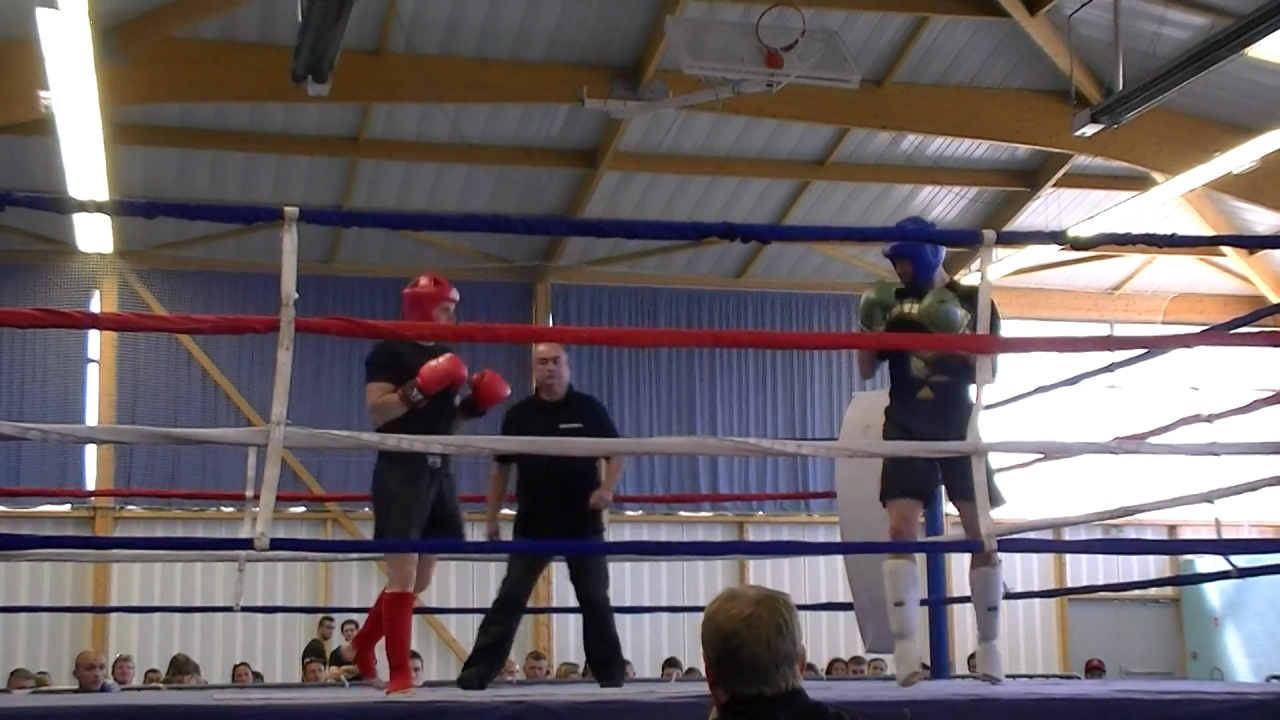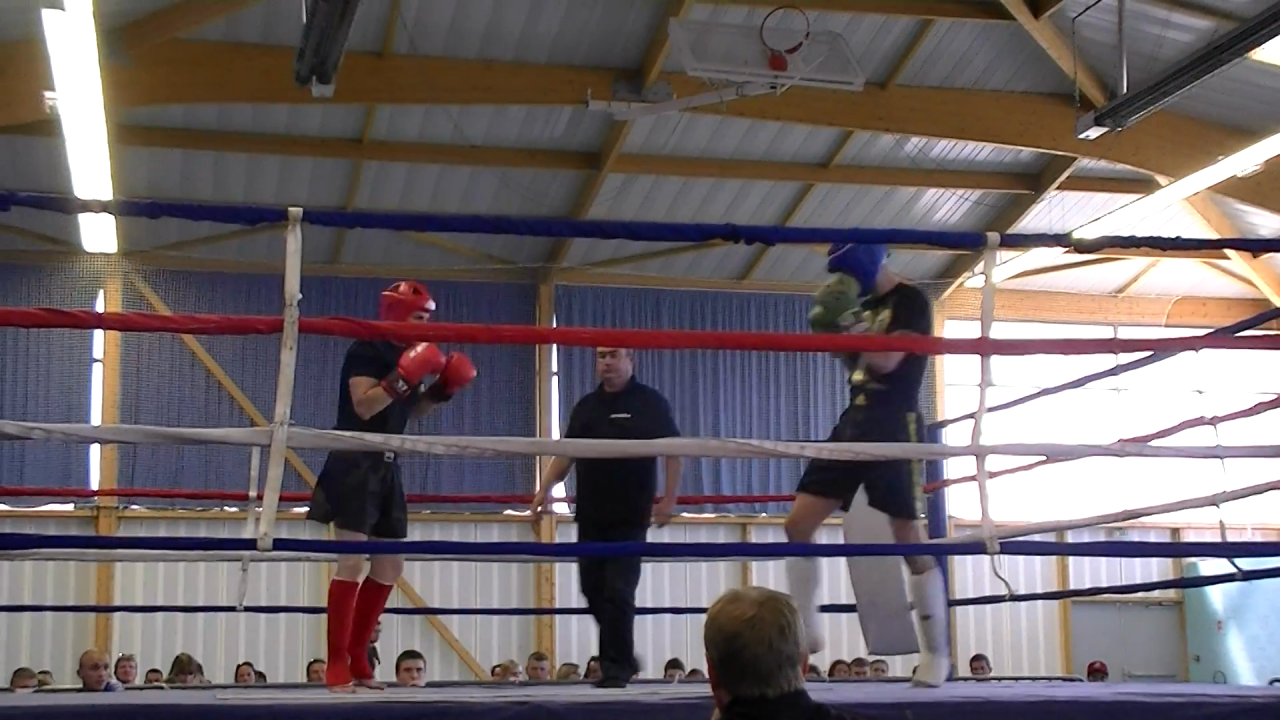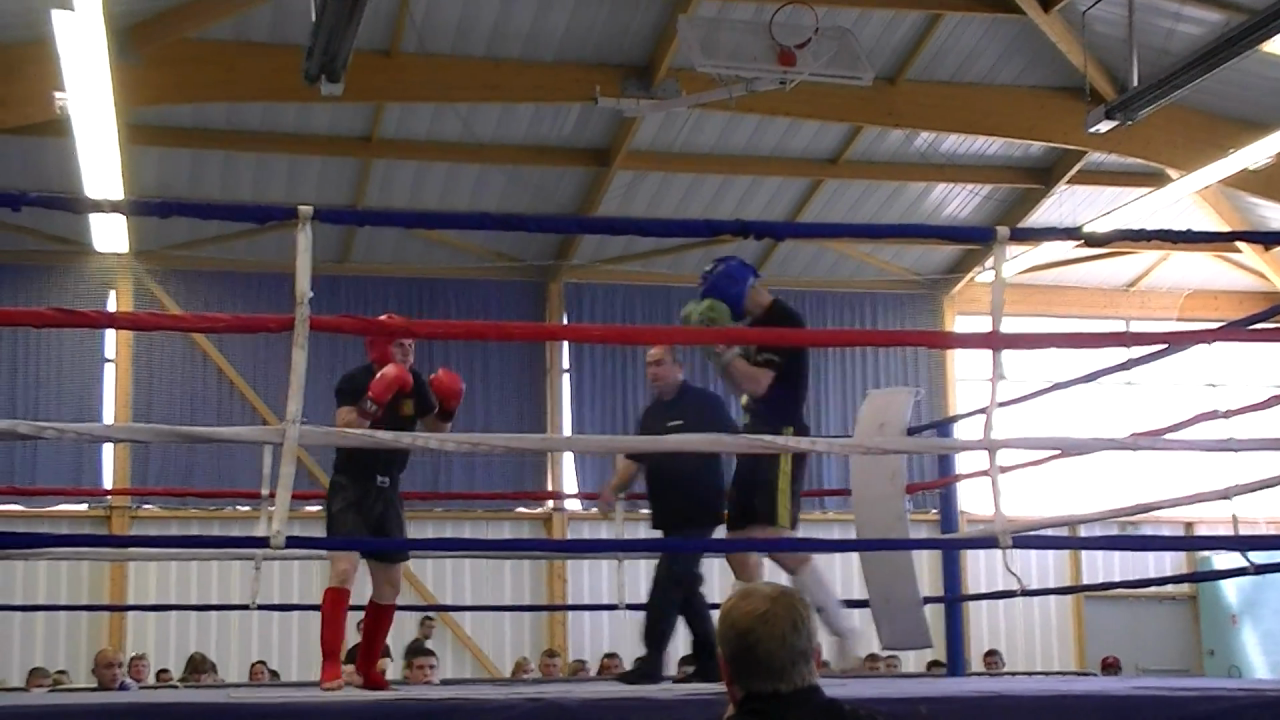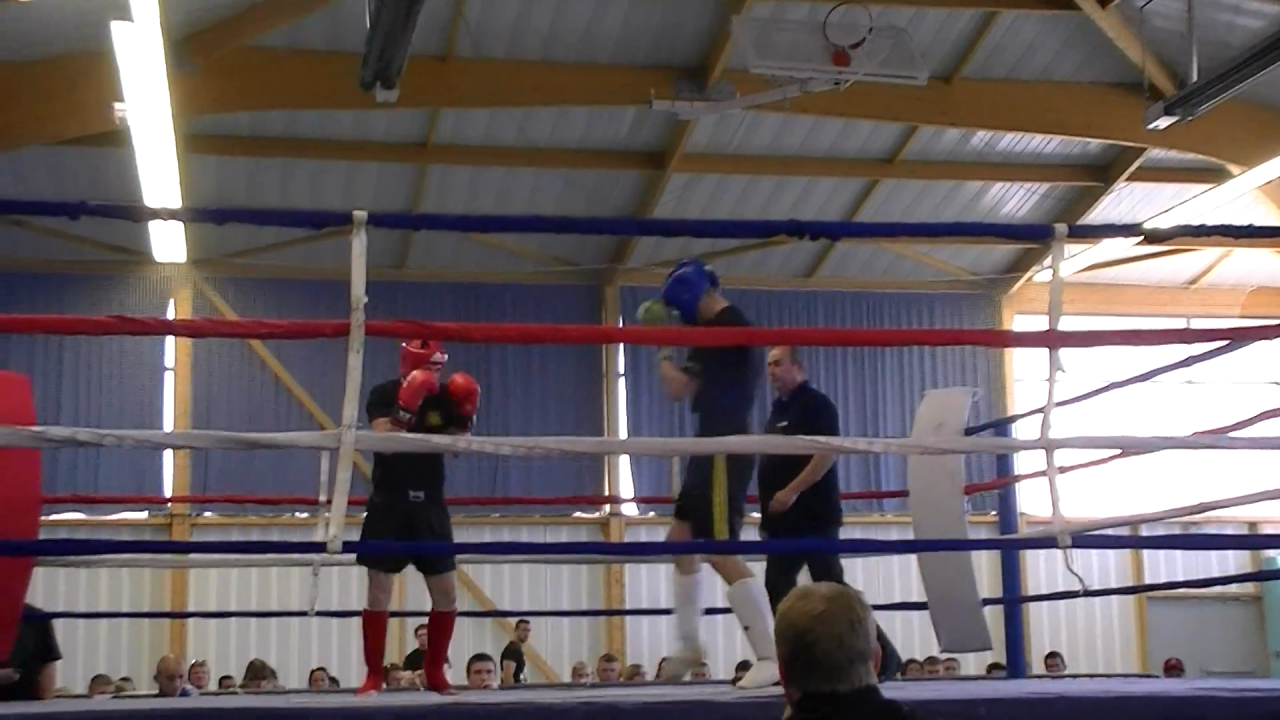
dt=0.4s
person 1, frame 1
left shoulder: (974, 300)
right shoulder: (895, 304)
right elbow: (866, 371)
left wrist: (955, 332)
right wrist: (867, 327)
left hip: (955, 425)
right hip: (906, 427)
left knee: (982, 532)
right knee: (902, 528)
left ankle: (988, 645)
right ankle: (906, 648)
person 1, frame 2
left shoulder: (911, 301)
right shoulder: (864, 305)
left elbow: (886, 361)
left wrist: (847, 321)
right wrist: (829, 334)
left hip: (895, 429)
right hip: (853, 424)
left knee: (910, 541)
right knee: (798, 522)
left ankle: (935, 652)
right ankle: (803, 629)
person 1, frame 3
left shoulder: (782, 320)
right shoulder: (756, 326)
left elbow: (756, 384)
left wrist: (720, 346)
right wrist: (722, 349)
left hip: (782, 442)
left knee: (776, 545)
right knee: (739, 554)
left ankle: (844, 635)
person 1, frame 4
left shoulder: (722, 328)
right shoulder: (732, 325)
left elbow: (678, 390)
left wrist: (662, 348)
right wrist: (684, 351)
left hip: (723, 451)
right hip: (716, 450)
left knee: (721, 555)
right knee: (679, 540)
left ankle: (770, 658)
right ankle: (688, 645)
person 2, frame 1
left shoulder: (445, 355)
right shoulder: (389, 351)
right elbow: (377, 412)
left wrist: (476, 405)
right wrist: (420, 388)
left hip: (438, 471)
right hip: (401, 471)
left knee: (419, 580)
right knee: (402, 575)
left ankle: (360, 648)
right ankle: (399, 674)
person 2, frame 2
left shoulder: (408, 354)
right shoulder: (366, 350)
left elbow: (416, 410)
right elbow: (364, 406)
left wrist: (444, 387)
right wrist: (403, 376)
left hip: (386, 465)
right hip: (355, 462)
left knee: (390, 567)
right knee: (352, 563)
left ankle: (357, 656)
right ankle: (337, 663)
person 2, frame 3
left shoulder: (414, 383)
right shoulder: (354, 381)
left elbow: (436, 434)
right elbow: (345, 433)
left wrist: (448, 407)
right wrist: (374, 398)
left hip: (386, 491)
right hip: (351, 488)
left knee: (389, 586)
right knee: (343, 570)
left ankle: (367, 667)
right ankle: (331, 667)
person 2, frame 4
left shoulder: (442, 396)
right shoulder: (383, 395)
left wrist: (465, 414)
right wrist: (407, 406)
left hip: (429, 504)
right hip: (389, 503)
left knee: (446, 595)
right knee: (378, 597)
left ankle: (435, 671)
right ankle: (374, 674)
person 3, frame 1
left shoulder: (588, 408)
right shoulder: (518, 415)
left elbow: (615, 454)
right elbow: (502, 467)
left wrist: (606, 487)
right wrist: (492, 516)
left hip: (583, 522)
right hip: (532, 524)
left knee: (594, 597)
right knee: (511, 596)
left ankle: (610, 670)
right ankle: (479, 670)
person 3, frame 2
left shoulder: (650, 402)
right shoulder: (586, 405)
left elbow: (673, 451)
right elbow: (567, 454)
left wrist: (669, 497)
right wrist: (545, 490)
left hip: (629, 515)
right hip: (590, 513)
left knee: (618, 591)
right knee: (593, 589)
left ankle: (616, 668)
right ankle: (624, 659)
person 3, frame 3
left shoulder: (705, 403)
right shoulder: (651, 415)
right elbow: (634, 461)
right wrist: (611, 490)
left hip: (699, 513)
right hip: (670, 516)
left knee: (668, 583)
right knee: (683, 588)
left ankle: (651, 663)
right ankle: (710, 663)
person 3, frame 4
left shoulder: (813, 403)
right shoulder: (780, 408)
left elbow: (827, 452)
left wrist: (792, 490)
right wrist: (768, 513)
left hip: (814, 518)
right hip: (785, 519)
left knee: (830, 587)
right knee: (778, 591)
left ankle: (881, 657)
